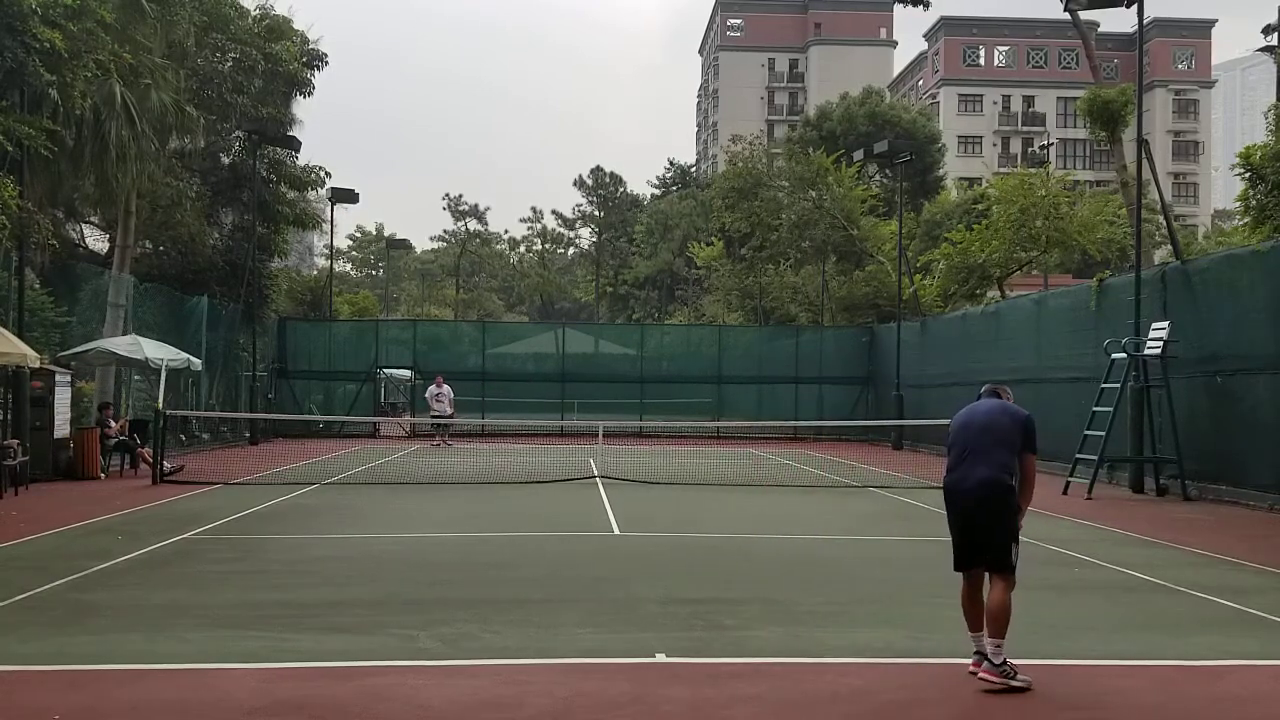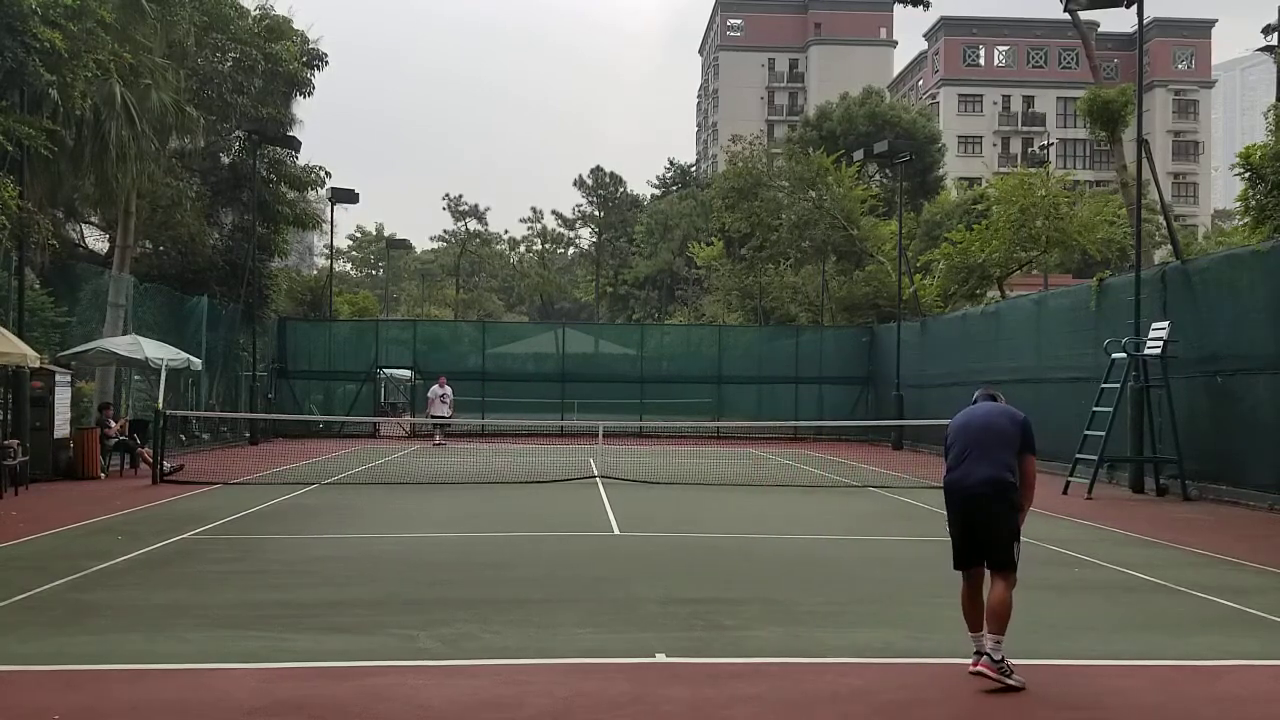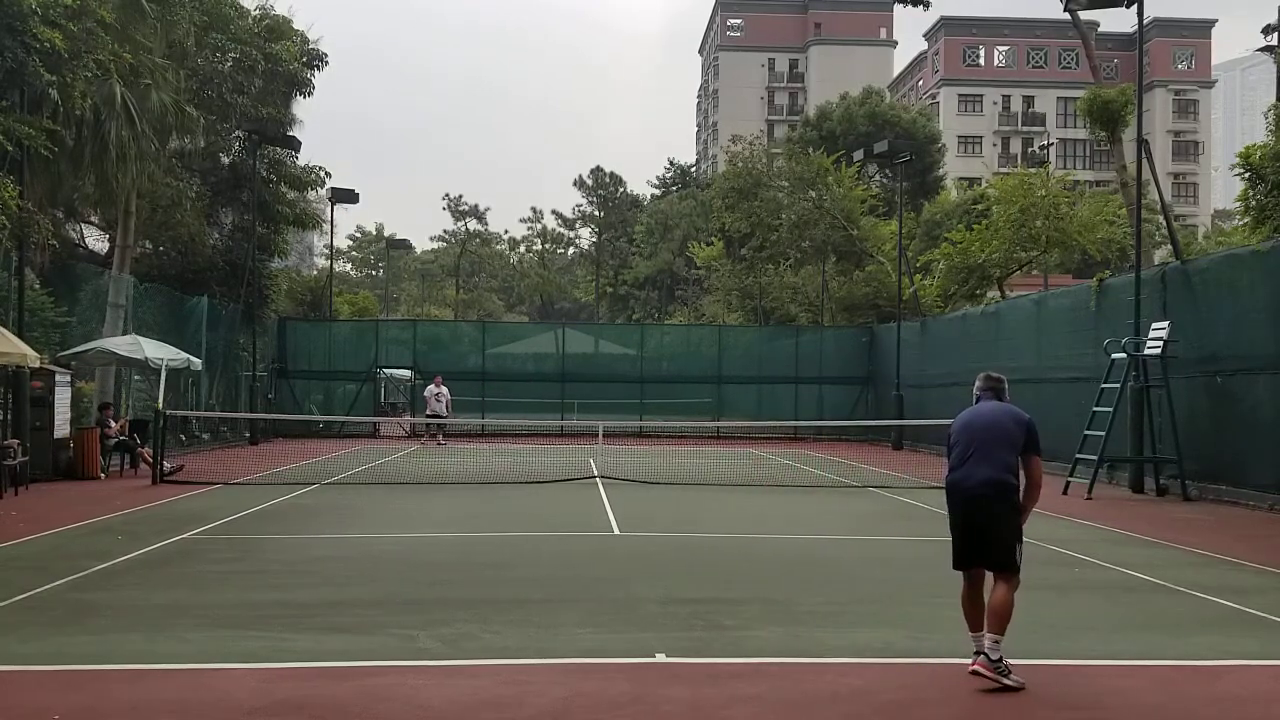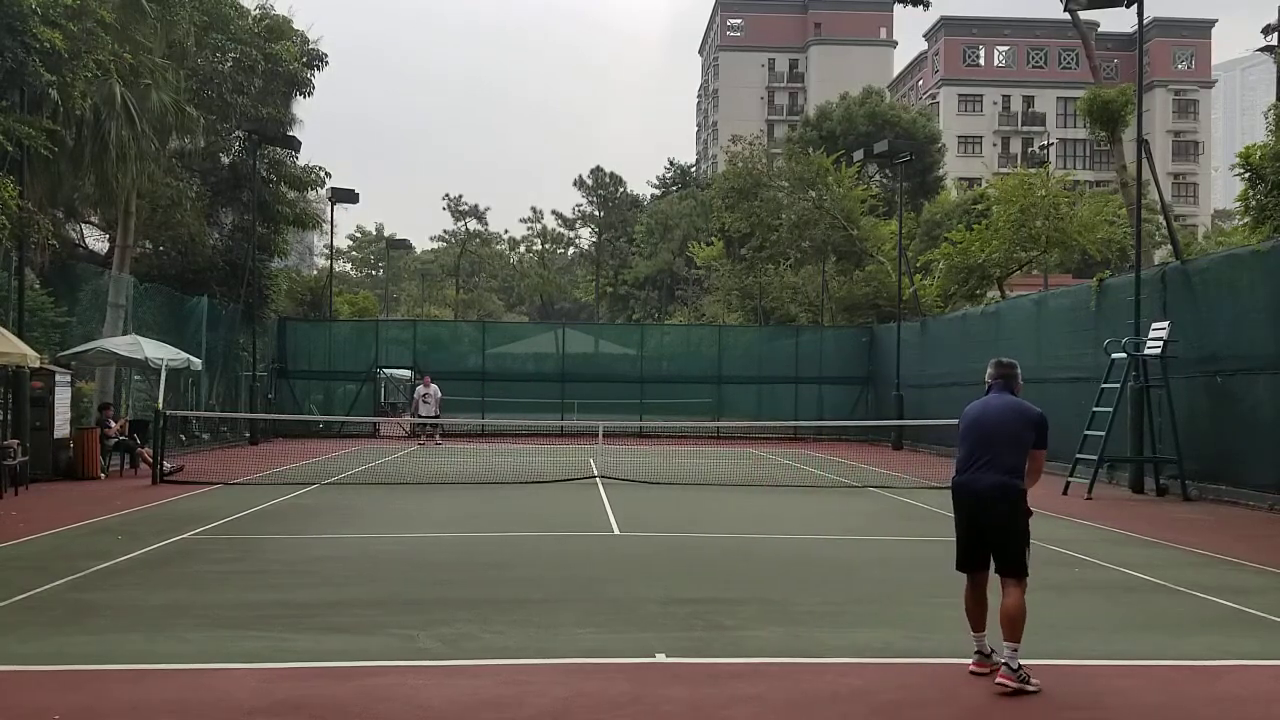
dt=0.5s
person 1, frame 1
left shoulder: (961, 416)
right shoulder: (1021, 416)
right elbow: (1027, 480)
right wrist: (1016, 517)
left hip: (956, 494)
right hip: (995, 494)
left knee: (971, 577)
right knee: (1001, 578)
left ankle: (980, 653)
right ankle: (995, 661)
person 1, frame 2
left shoulder: (958, 420)
right shoulder: (1018, 418)
right elbow: (1028, 482)
right wrist: (1018, 520)
left hip: (957, 494)
right hip: (997, 493)
left knee: (971, 576)
right knee: (1003, 577)
left ankle: (980, 652)
right ankle: (993, 657)
person 1, frame 3
left shoulder: (961, 419)
right shoulder: (1022, 419)
right elbow: (1035, 483)
right wrist: (1019, 518)
left hip: (958, 494)
right hip: (998, 495)
left knee: (972, 577)
right knee: (1005, 578)
left ankle: (980, 652)
right ankle: (991, 657)
person 1, frame 4
left shoulder: (970, 411)
right shoulder: (1033, 415)
right elbow: (1034, 471)
left hip: (966, 496)
right hip: (1006, 498)
left knee: (975, 578)
right knee: (1013, 582)
left ankle: (981, 654)
right ankle: (1011, 665)
